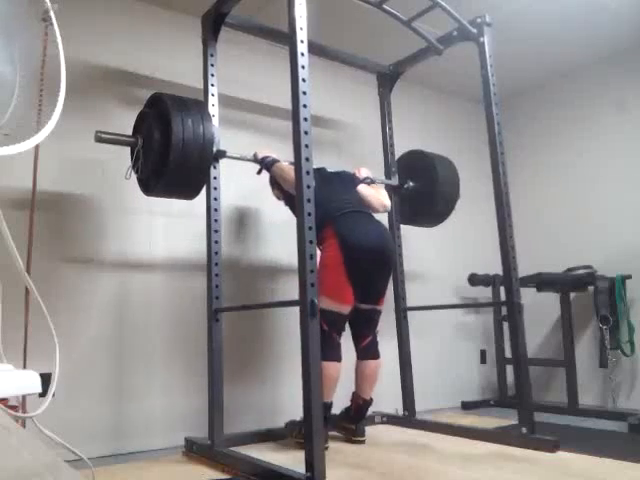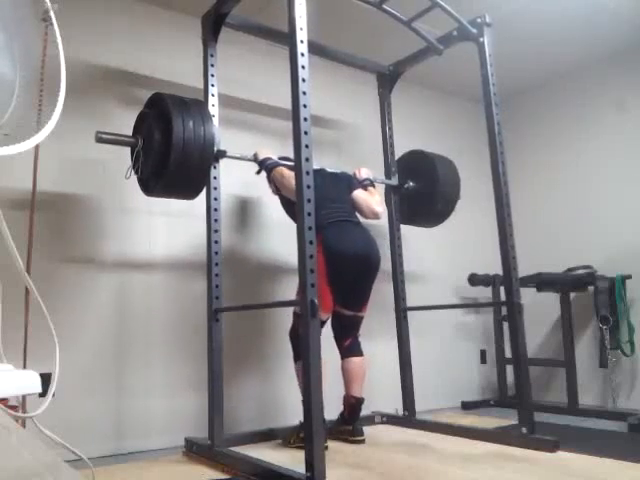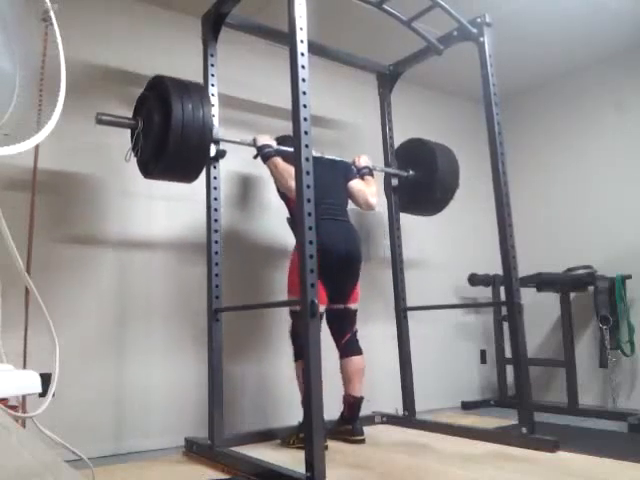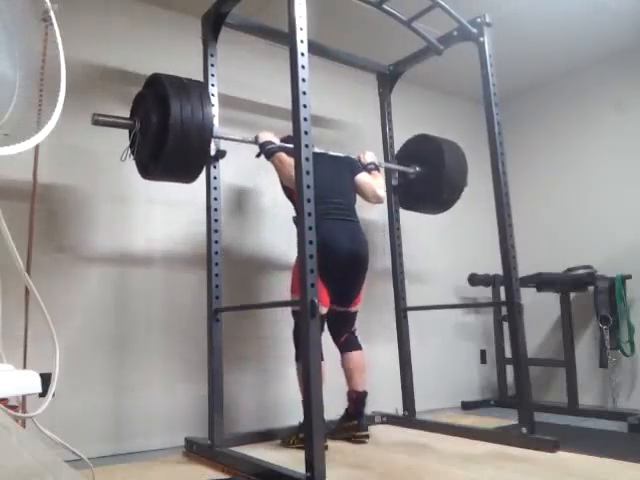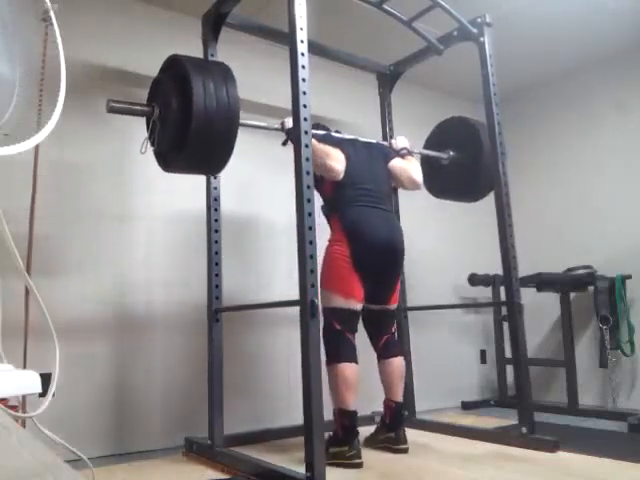
dt=1s
person 1, frame 1
left shoulder: (287, 180)
right shoulder: (341, 176)
left elbow: (297, 180)
right elbow: (383, 203)
left wrist: (268, 162)
right wrist: (366, 179)
left hip: (347, 240)
right hip: (381, 239)
left knee: (327, 332)
right knee: (366, 334)
right ankle: (355, 420)
person 1, frame 2
left shoulder: (284, 176)
right shoulder: (341, 177)
left elbow: (296, 189)
right elbow: (376, 210)
left wrist: (269, 163)
right wrist: (367, 182)
left hip: (333, 247)
right hip: (367, 247)
left knee: (303, 335)
right knee: (348, 336)
right ankle: (351, 422)
person 1, frame 3
left shoulder: (286, 163)
right shoulder: (340, 166)
left elbow: (292, 185)
right elbow: (370, 201)
left wrist: (266, 150)
right wrist: (366, 170)
left hip: (318, 244)
right hip: (350, 243)
left knee: (304, 335)
right knee: (346, 333)
right ankle: (351, 421)
person 1, frame 4
left shoulder: (290, 156)
right shoulder: (346, 162)
left elbow: (298, 180)
right elbow: (378, 194)
left wrist: (270, 147)
right wrist: (371, 165)
left hip: (323, 243)
right hip: (356, 243)
right knee: (344, 331)
right ankle: (356, 417)
person 1, frame 5
left shoulder: (319, 143)
right shoulder: (377, 148)
left elbow: (334, 168)
right elbow: (414, 180)
left wrist: (296, 133)
right wrist: (403, 150)
left hip: (354, 235)
right hip: (391, 234)
left knee: (339, 334)
right knee: (385, 334)
left ankle: (346, 440)
right ankle: (393, 428)
